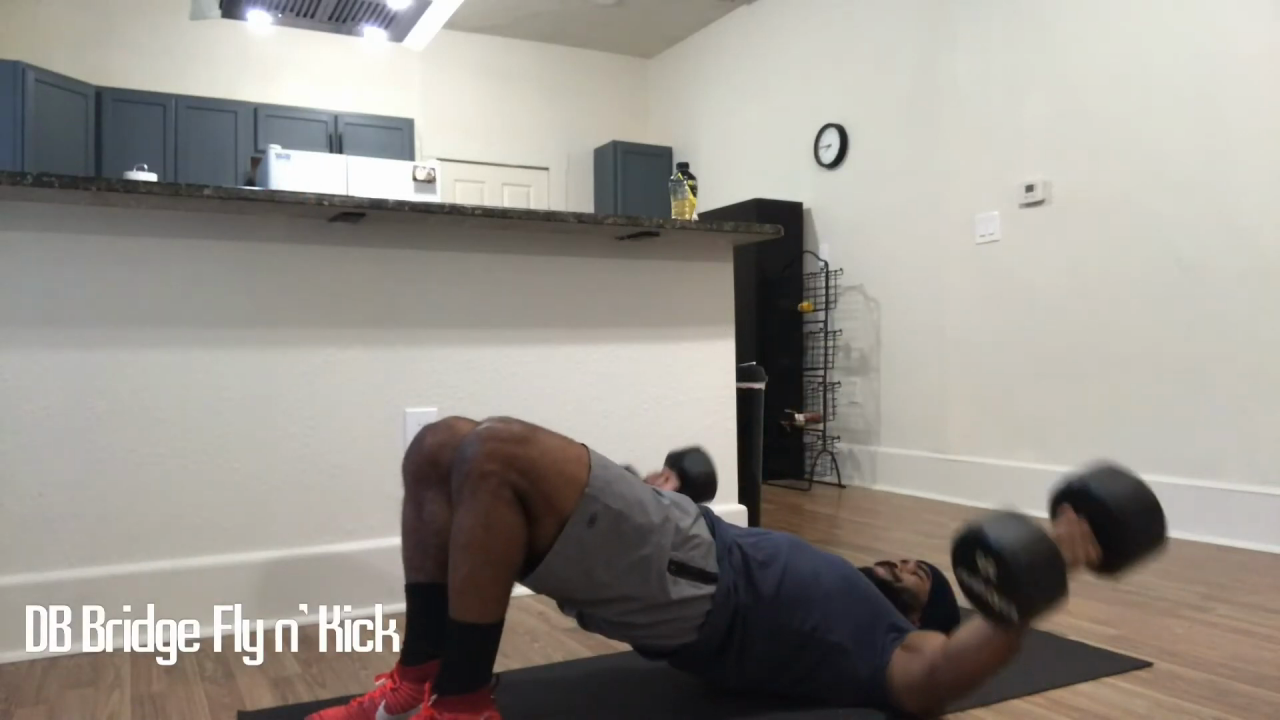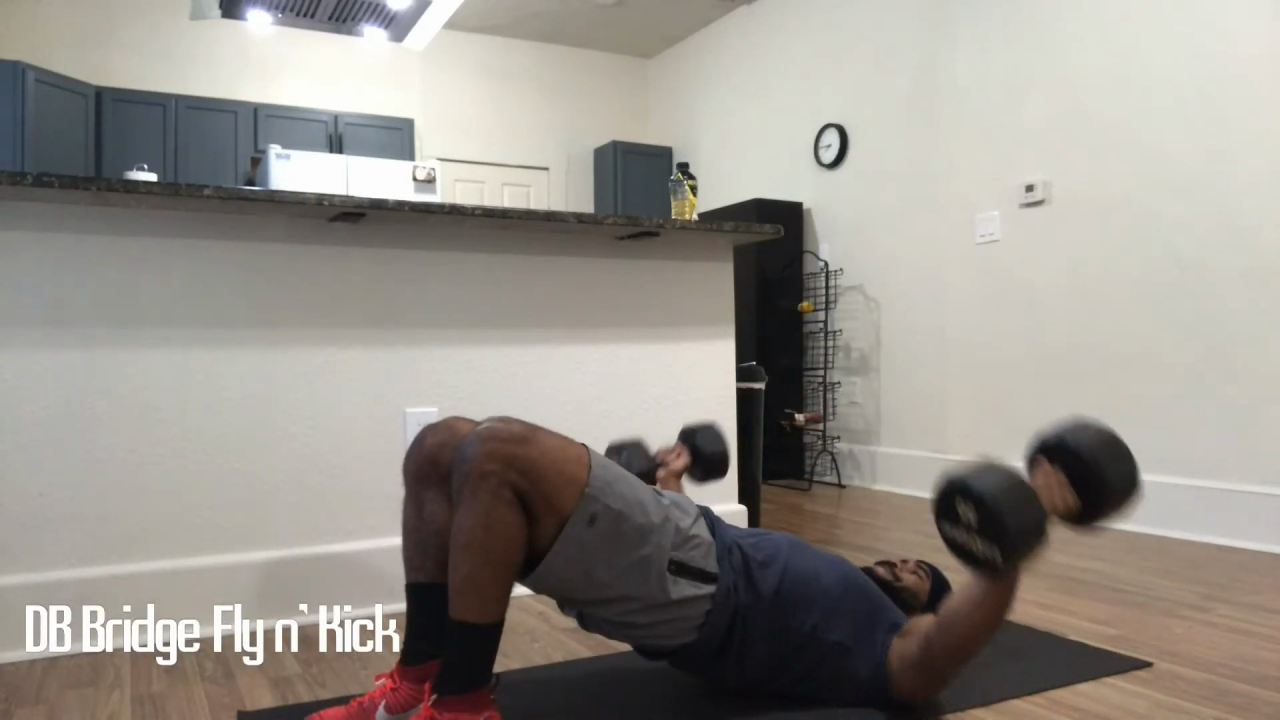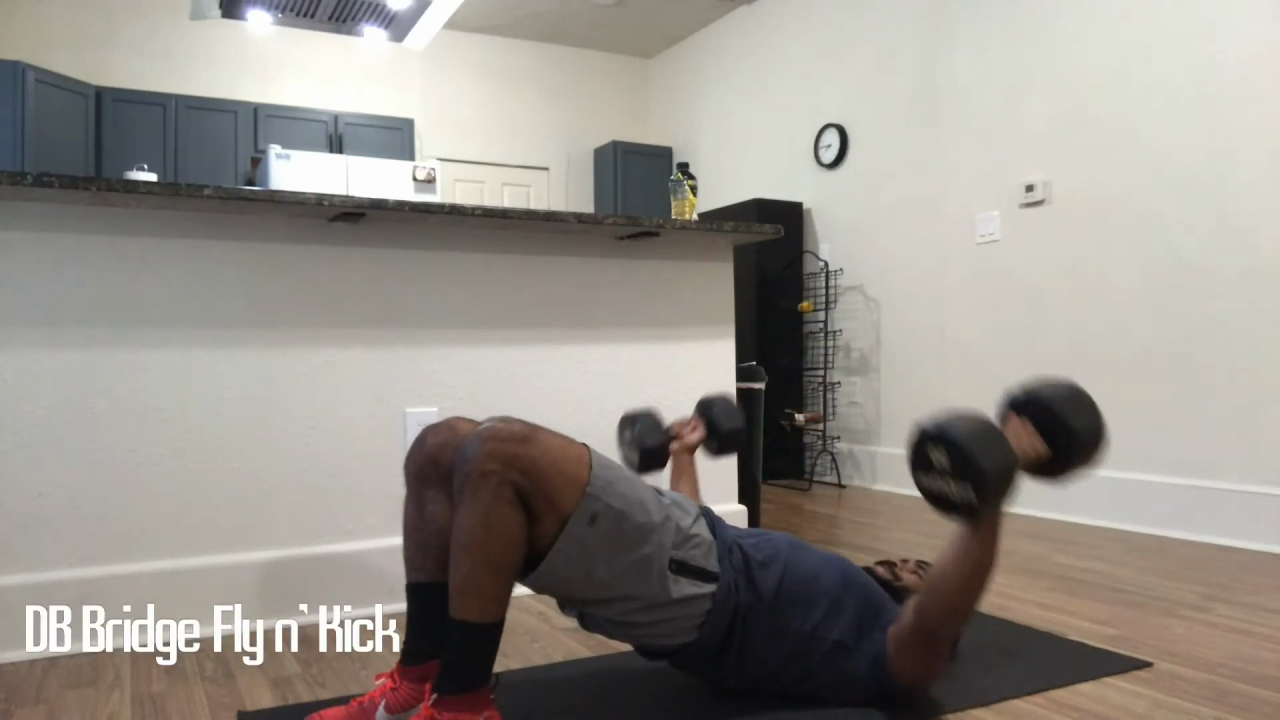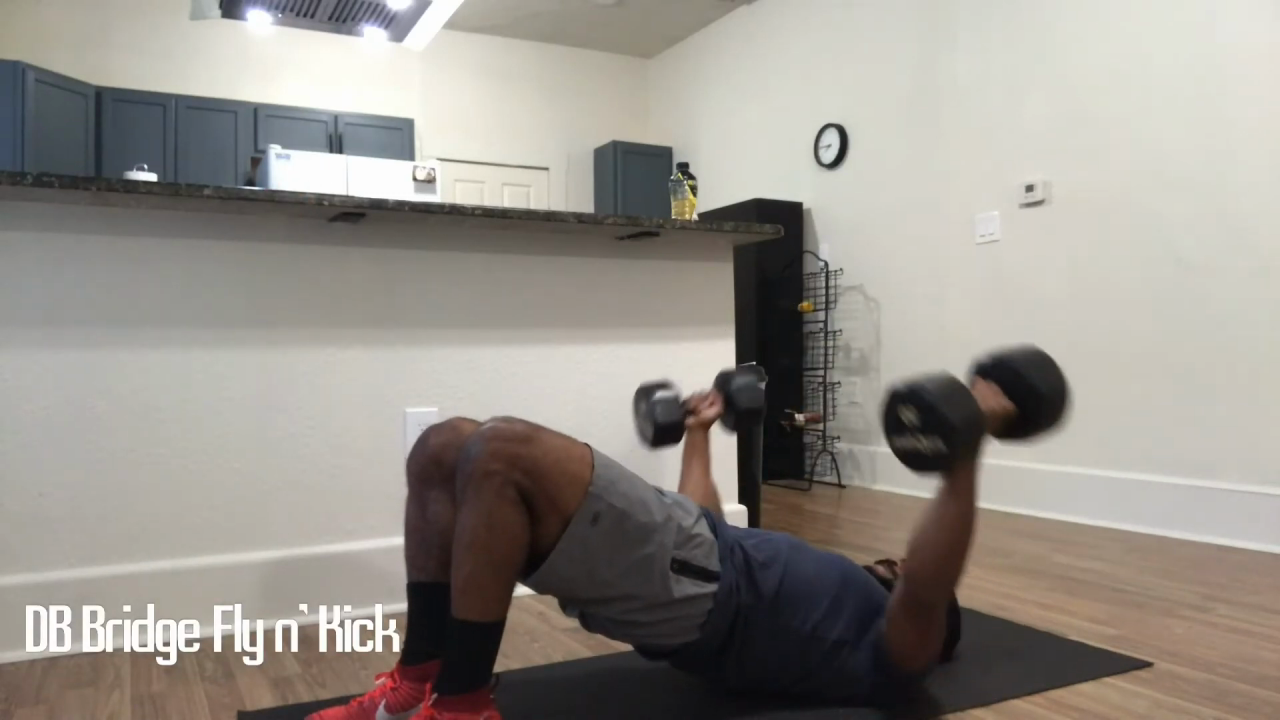
dt=0.1s
person 1, frame 1
left shoulder: (889, 641)
right shoulder: (838, 594)
right wrist: (669, 493)
left hip: (690, 580)
left knee: (496, 454)
right knee: (440, 449)
person 1, frame 2
left shoulder: (888, 645)
right shoulder: (835, 595)
left elbow: (946, 650)
right wrist: (673, 481)
left hip: (689, 582)
right hip: (679, 557)
left knee: (496, 453)
right knee: (443, 448)
person 1, frame 3
left shoulder: (884, 641)
right shoulder: (827, 595)
left elbow: (939, 621)
left wrist: (990, 498)
right wrist: (684, 459)
left hip: (690, 583)
left knee: (497, 454)
right knee: (441, 448)
person 1, frame 4
left shoulder: (890, 646)
right shoulder: (838, 591)
left elbow: (928, 588)
right elbow: (708, 513)
left wrist: (965, 456)
right wrist: (698, 436)
left hip: (690, 581)
left knee: (501, 451)
right knee: (445, 447)
